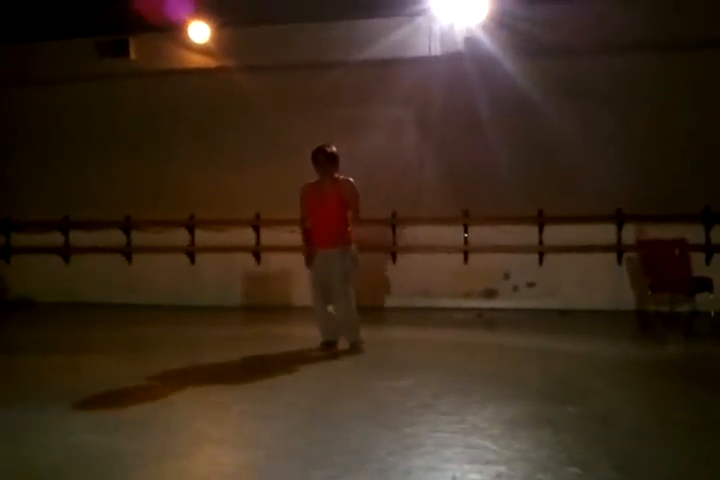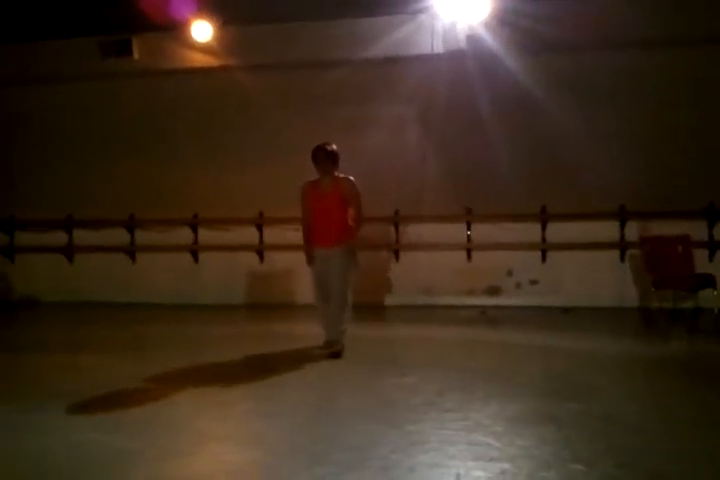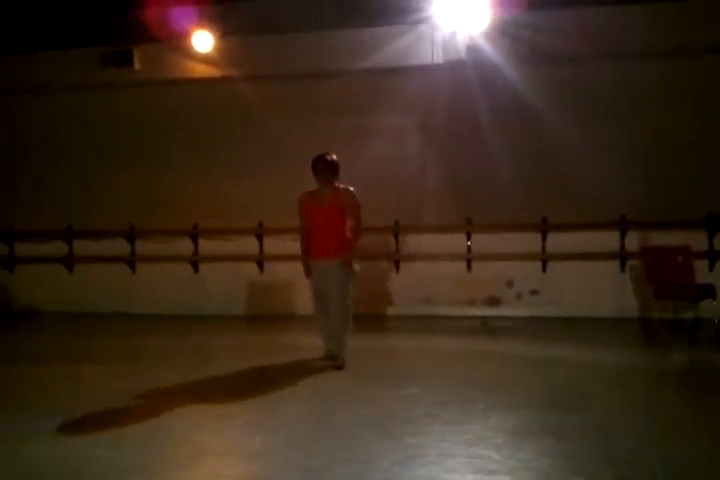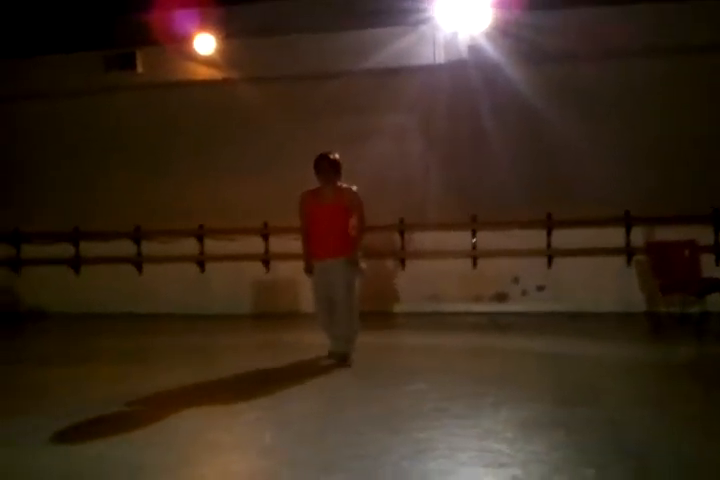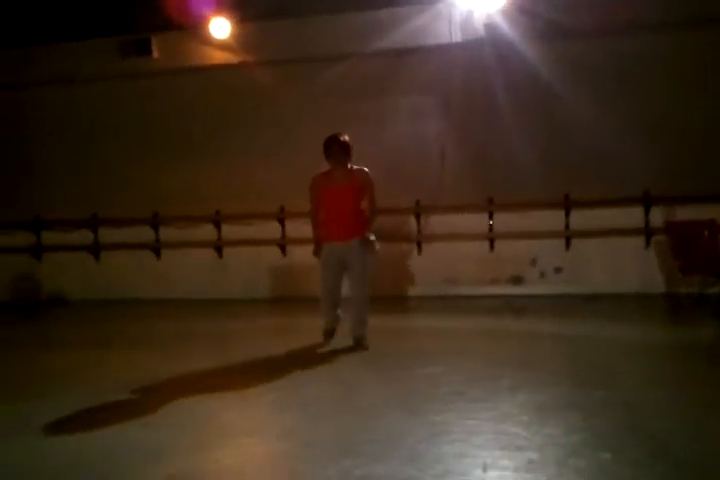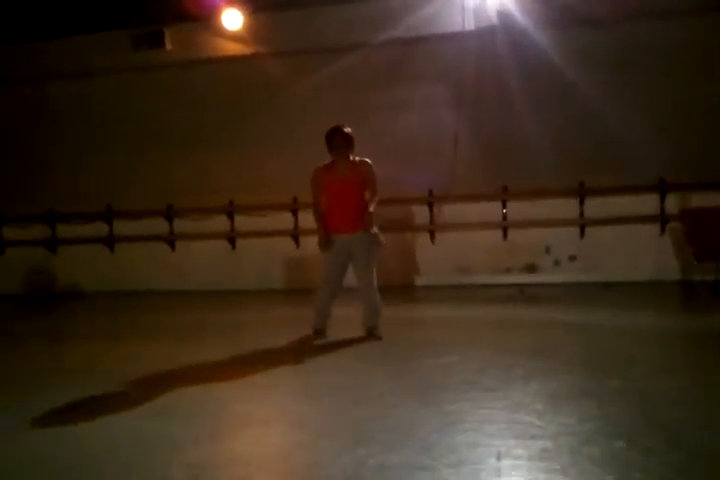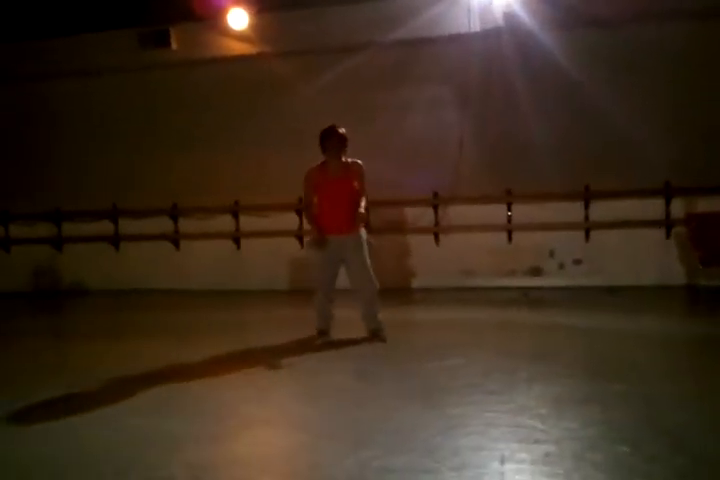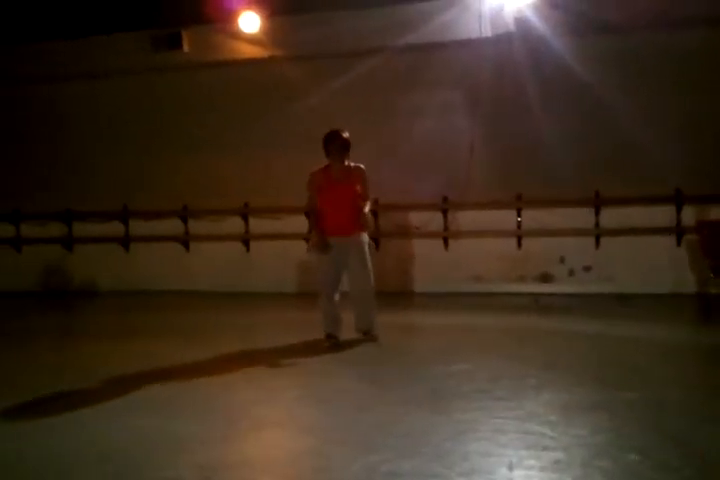
dt=0.2s
person 1, frame 1
left shoulder: (346, 185)
right shoulder: (307, 190)
left elbow: (355, 214)
right elbow: (304, 221)
left wrist: (346, 235)
right wrist: (307, 247)
left hip: (340, 249)
right hip: (317, 250)
left knee: (343, 295)
right knee: (320, 297)
left ankle: (354, 338)
right ankle: (330, 336)
person 1, frame 2
left shoulder: (347, 184)
right shoulder: (308, 188)
left elbow: (357, 214)
right elbow: (306, 220)
left wrist: (352, 241)
right wrist: (307, 247)
left hip: (341, 248)
right hip: (318, 249)
left knee: (339, 294)
right knee: (323, 296)
left ankle: (336, 339)
right ankle: (331, 336)
person 1, frame 3
left shoulder: (347, 195)
right shoulder: (306, 199)
left elbow: (356, 225)
right elbow: (305, 231)
left wrist: (350, 252)
right wrist: (305, 259)
left hip: (339, 259)
right hip: (316, 260)
left knee: (339, 306)
right knee: (322, 308)
left ankle: (336, 351)
right ankle: (331, 347)
person 1, frame 4
left shoulder: (350, 194)
right shoulder: (308, 198)
left elbow: (360, 225)
right elbow: (305, 230)
left wrist: (354, 251)
right wrist: (307, 258)
left hip: (344, 259)
right hip: (319, 261)
left knee: (345, 306)
right knee: (324, 308)
left ankle: (344, 351)
right ankle: (337, 345)
person 1, frame 5
left shoulder: (361, 175)
right shoulder: (319, 181)
left elbow: (371, 206)
right elbow: (315, 212)
left wrist: (366, 231)
right wrist: (317, 240)
left hip: (356, 241)
right hip: (330, 244)
left knee: (359, 291)
right knee: (328, 290)
left ankle: (359, 335)
right ankle: (331, 323)
person 1, frame 6
left shoulder: (364, 167)
right shoulder: (321, 173)
left elbow: (373, 194)
right elbow: (317, 205)
left wrist: (370, 211)
right wrist: (322, 231)
left hip: (362, 233)
right hip: (335, 236)
left knee: (368, 281)
right knee: (329, 283)
left ankle: (372, 325)
right ankle: (319, 325)
person 1, frame 7
left shoulder: (356, 168)
right shoulder: (314, 174)
left elbow: (362, 195)
right elbow: (308, 205)
left wrist: (361, 208)
right wrist: (315, 230)
left hip: (353, 234)
right hip: (327, 237)
left knee: (365, 281)
right knee: (325, 284)
left ankle: (374, 326)
right ankle: (323, 327)
person 1, frame 8
left shoulder: (359, 172)
right shoulder: (317, 177)
left elbow: (366, 199)
right elbow: (312, 209)
left wrist: (365, 212)
right wrist: (317, 234)
left hip: (355, 237)
right hip: (329, 239)
left knee: (363, 284)
right knee: (328, 287)
left ankle: (366, 326)
right ankle: (331, 330)
